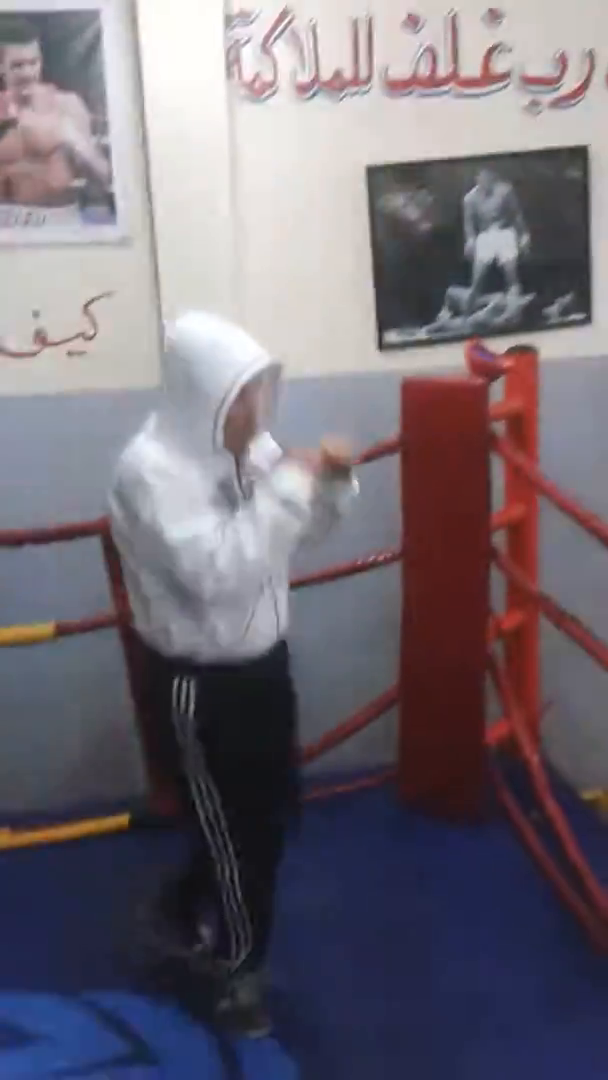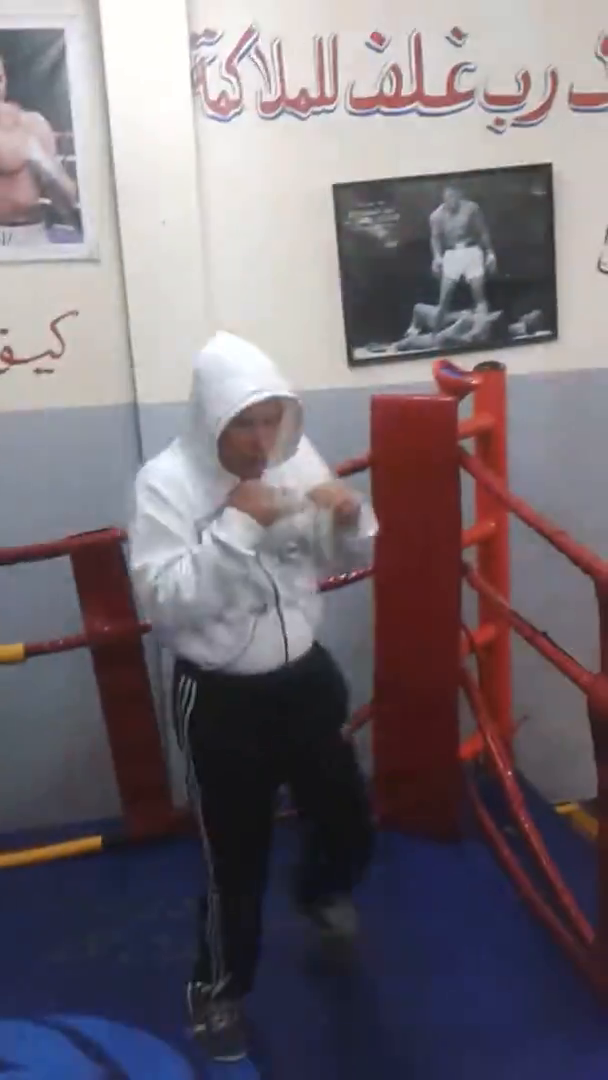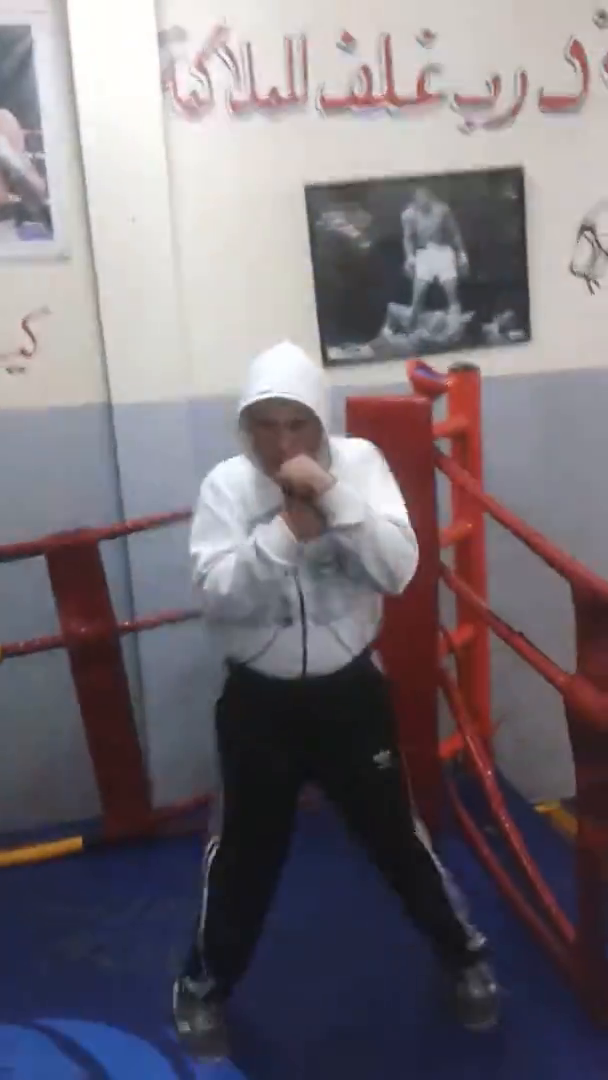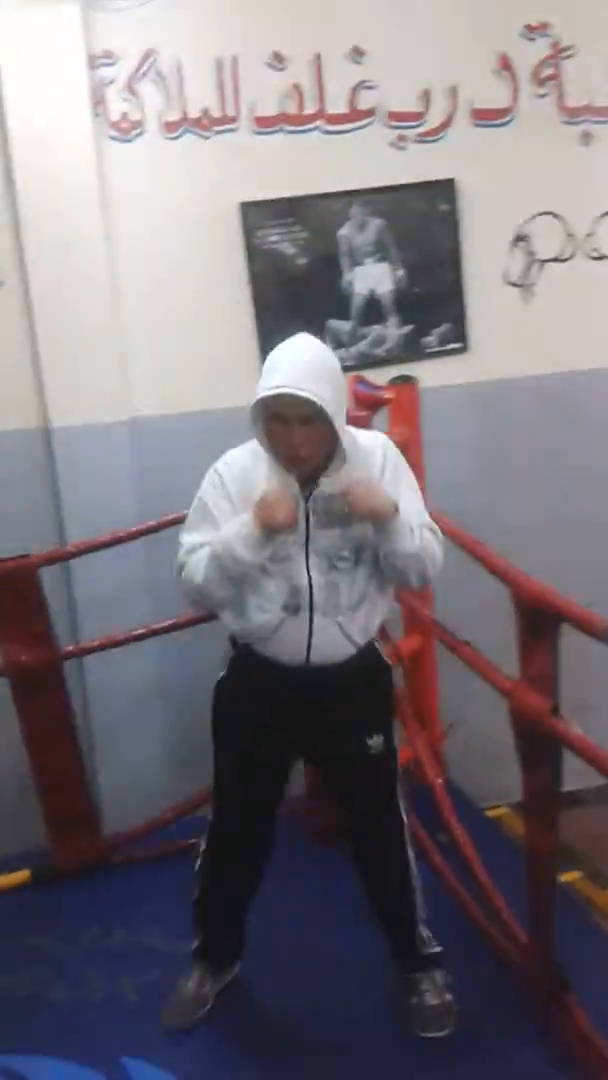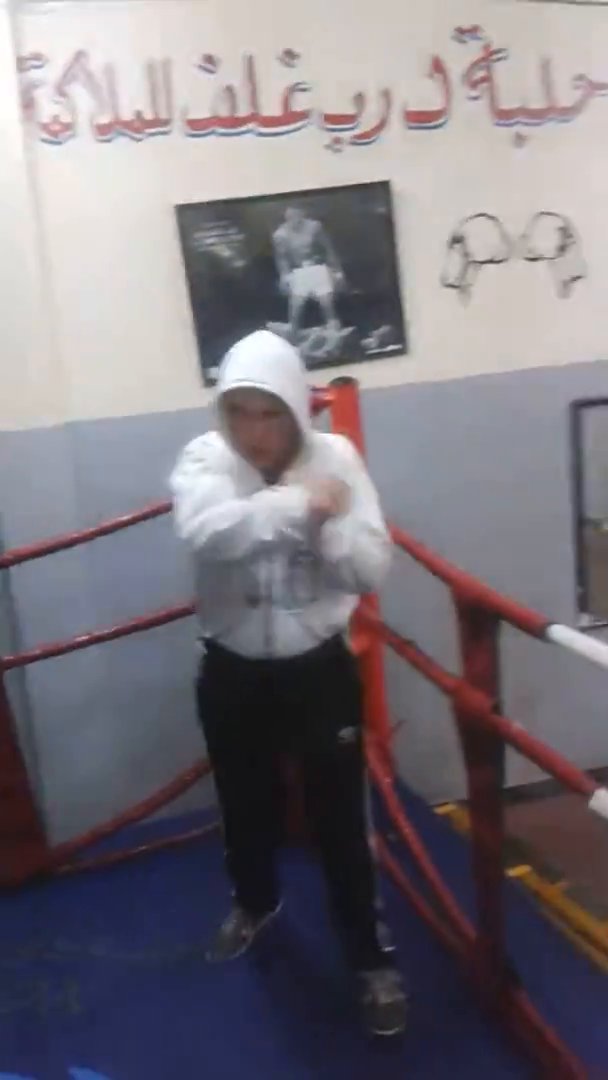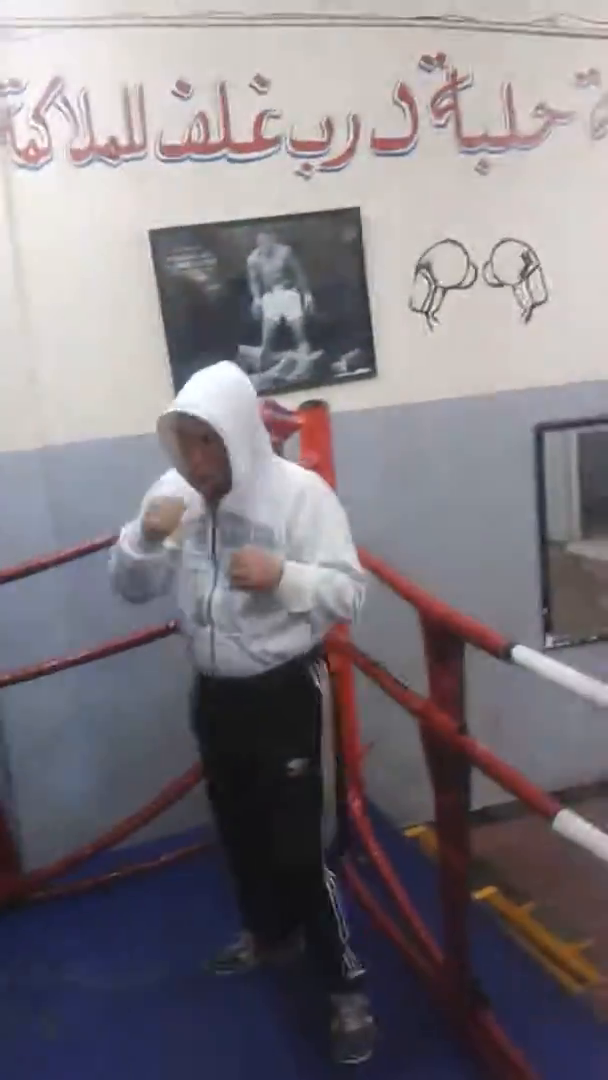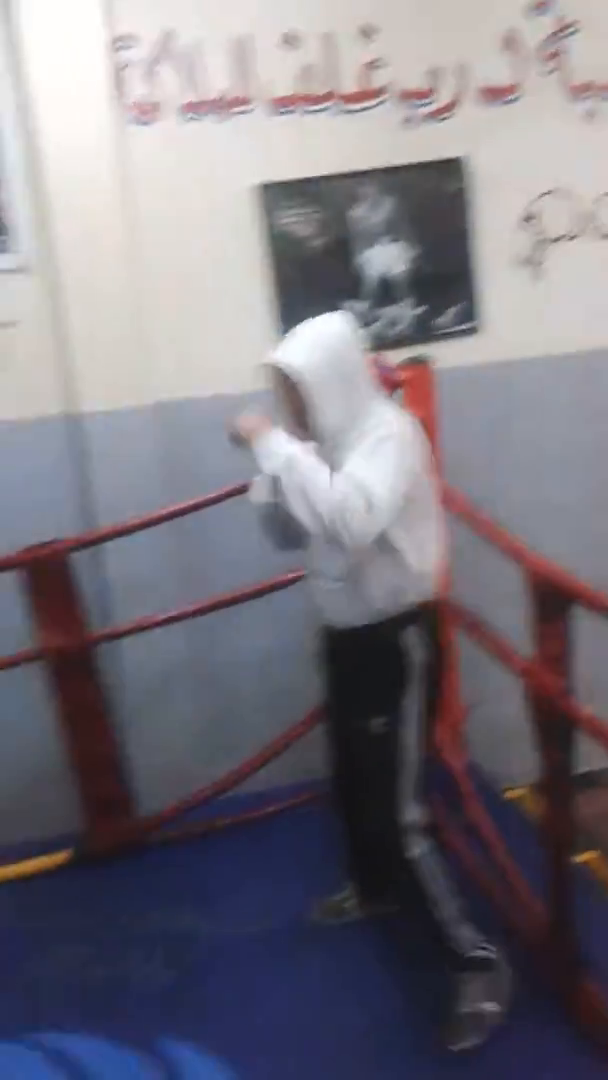
dt=0.2s
person 1, frame 1
left shoulder: (243, 447)
right shoulder: (151, 468)
left elbow: (295, 527)
right elbow: (220, 572)
left wrist: (328, 482)
right wrist: (292, 487)
left hip: (261, 667)
right hip: (202, 685)
left knee: (267, 811)
right knee: (241, 837)
left ankle: (191, 912)
right ankle: (237, 964)
person 1, frame 2
left shoulder: (296, 458)
right shoulder: (165, 482)
left elbow: (338, 559)
right elbow: (168, 601)
left wrist: (351, 521)
right wrist: (235, 527)
left hip: (305, 677)
right hip: (220, 698)
left knee: (348, 827)
right knee: (234, 856)
left ankle: (323, 893)
right ankle: (219, 988)
person 1, frame 3
left shoulder: (358, 464)
right shoulder: (226, 486)
left elbow: (396, 569)
right elbow: (218, 594)
left wrist: (332, 493)
right wrist: (281, 534)
left hip: (350, 691)
right hip: (259, 699)
left knee: (396, 837)
right knee: (242, 852)
left ankle: (464, 956)
right ankle: (204, 987)
person 1, frame 4
left shoulder: (377, 457)
right shoulder: (234, 473)
left elbow: (422, 566)
right elbow: (197, 581)
left wrist: (390, 515)
right wrist: (251, 533)
left hip: (351, 679)
right hip: (257, 682)
left knee: (380, 831)
right knee: (234, 829)
left ankle: (419, 962)
right ankle: (212, 958)
person 1, frame 5
left shoulder: (336, 459)
right shoulder: (204, 459)
left elbow: (372, 568)
right elbow: (209, 535)
left wrist: (331, 530)
right wrist: (298, 502)
left hip: (319, 670)
right hip: (233, 674)
left knee: (343, 822)
right knee: (245, 810)
left ankle: (371, 960)
right ankle: (254, 903)
person 1, frame 6
left shoulder: (300, 491)
right shoulder: (174, 492)
left elbow: (347, 592)
right elbow: (131, 585)
left wrist: (284, 576)
right wrist: (148, 536)
left hip: (285, 691)
right hip: (217, 692)
left knee: (297, 846)
right knee: (241, 829)
left ankle: (345, 984)
right ankle: (269, 932)
person 1, frame 7
left shoulder: (389, 435)
right shoulder: (319, 442)
left elbow: (343, 518)
right elbow: (291, 527)
left wrist: (273, 447)
right wrist: (275, 476)
left hip: (394, 642)
right hip: (349, 637)
left knee: (393, 812)
right knee: (354, 779)
left ankle: (476, 963)
right ankle: (373, 885)
